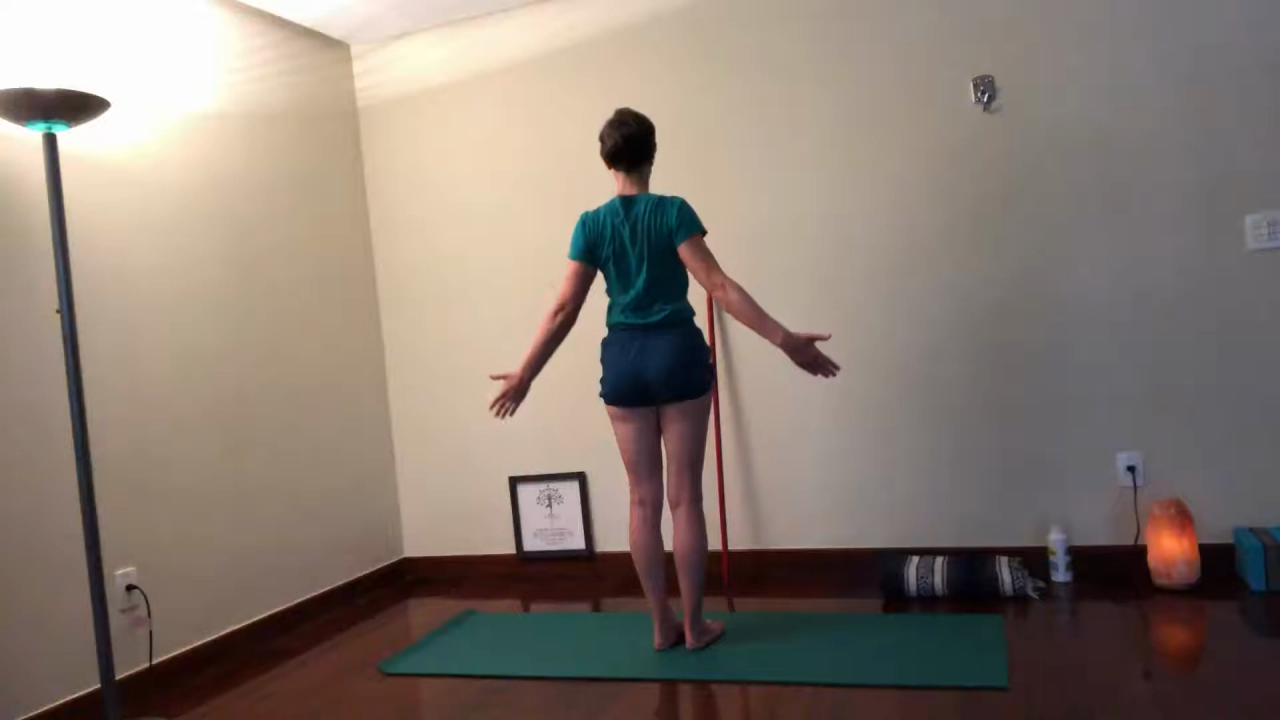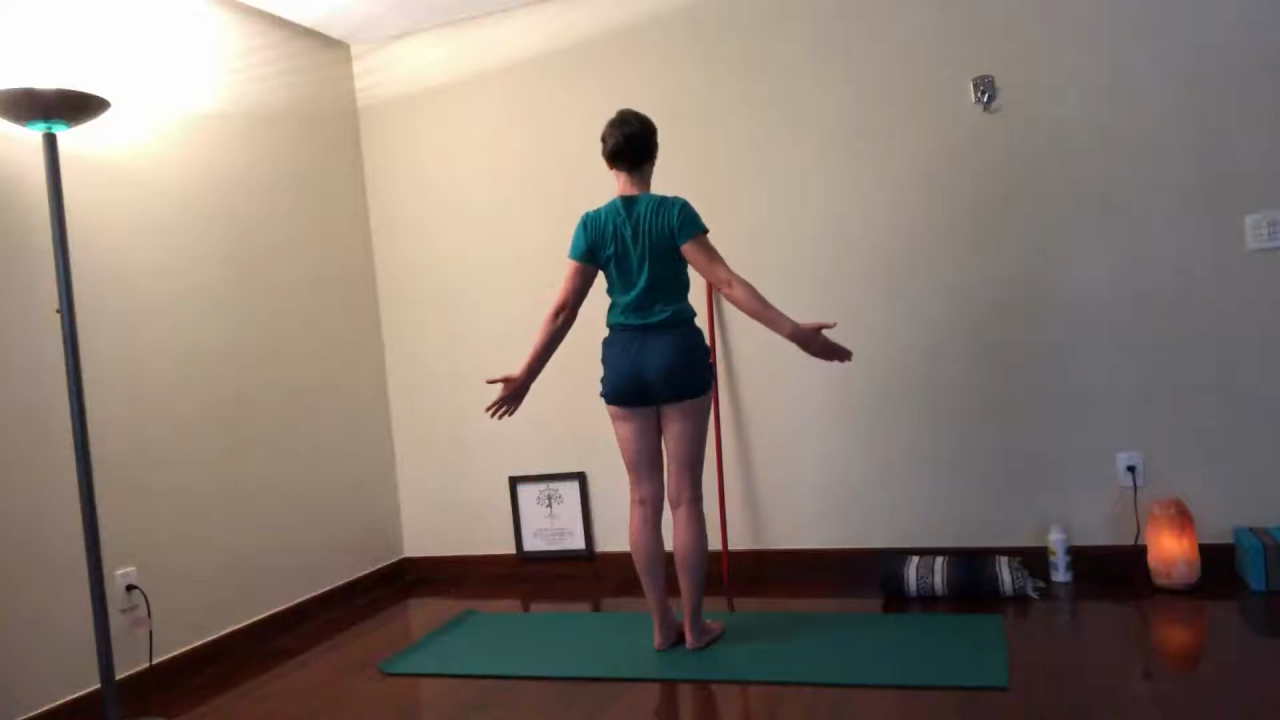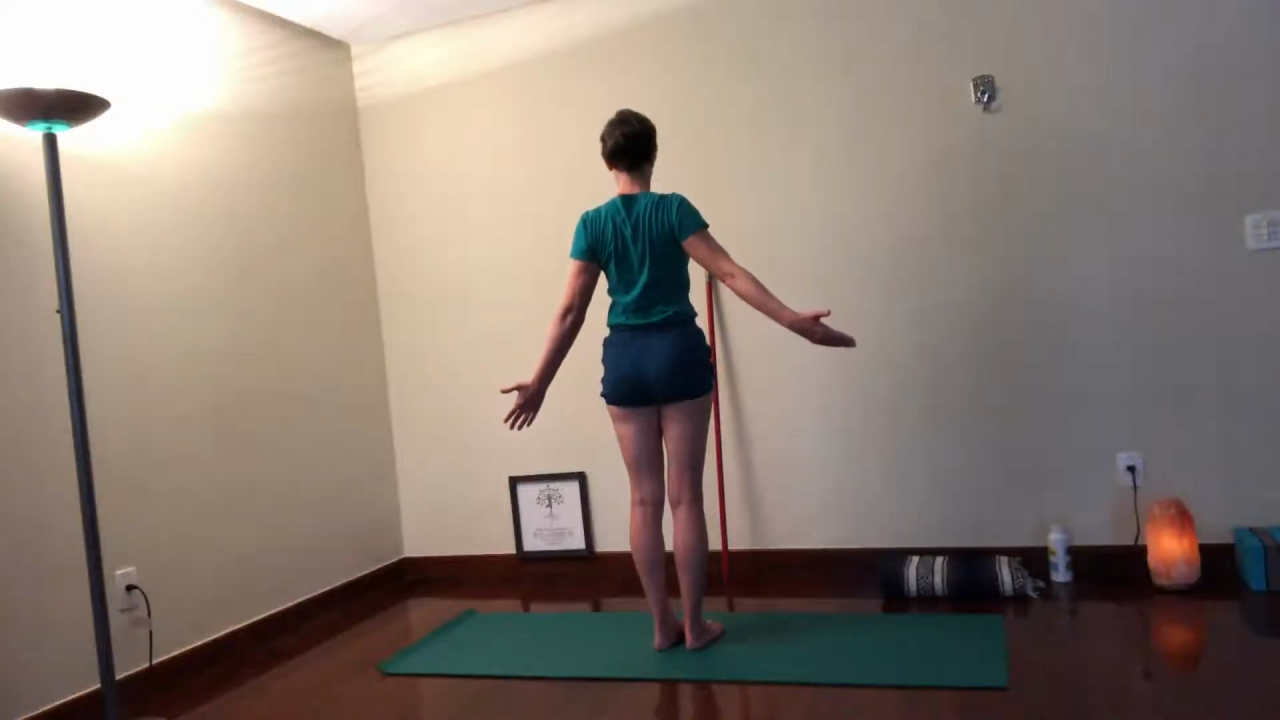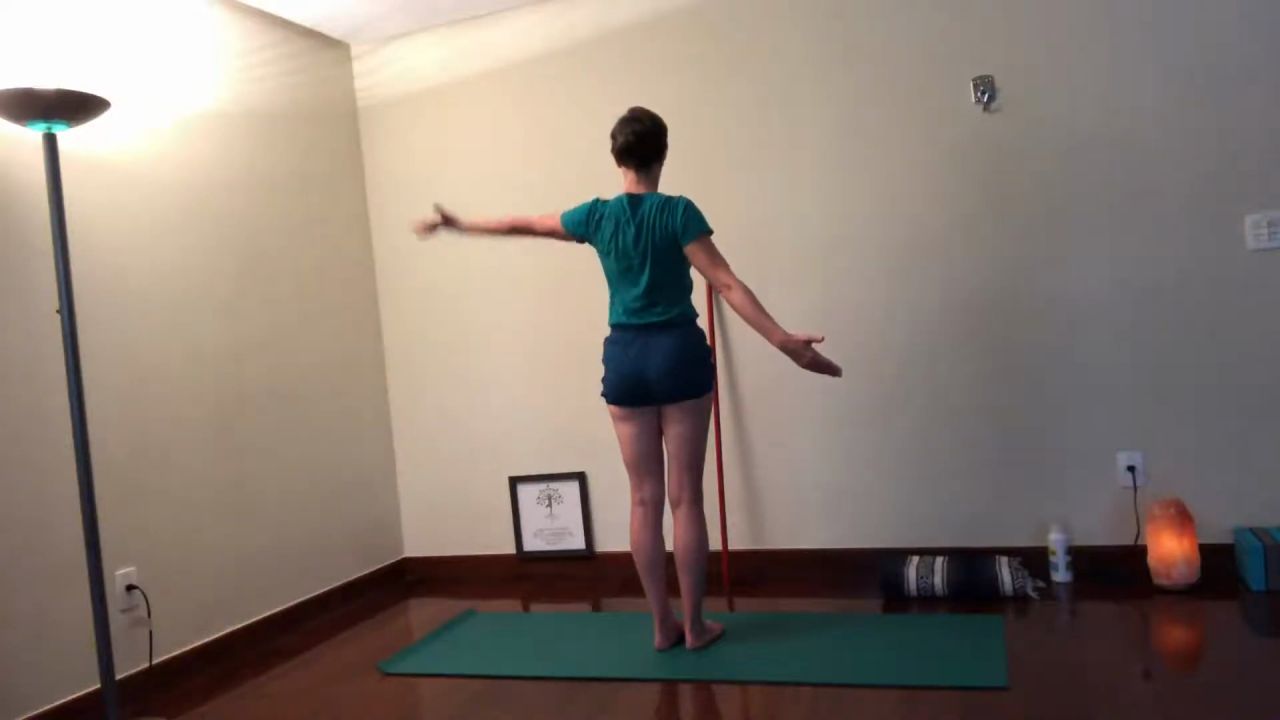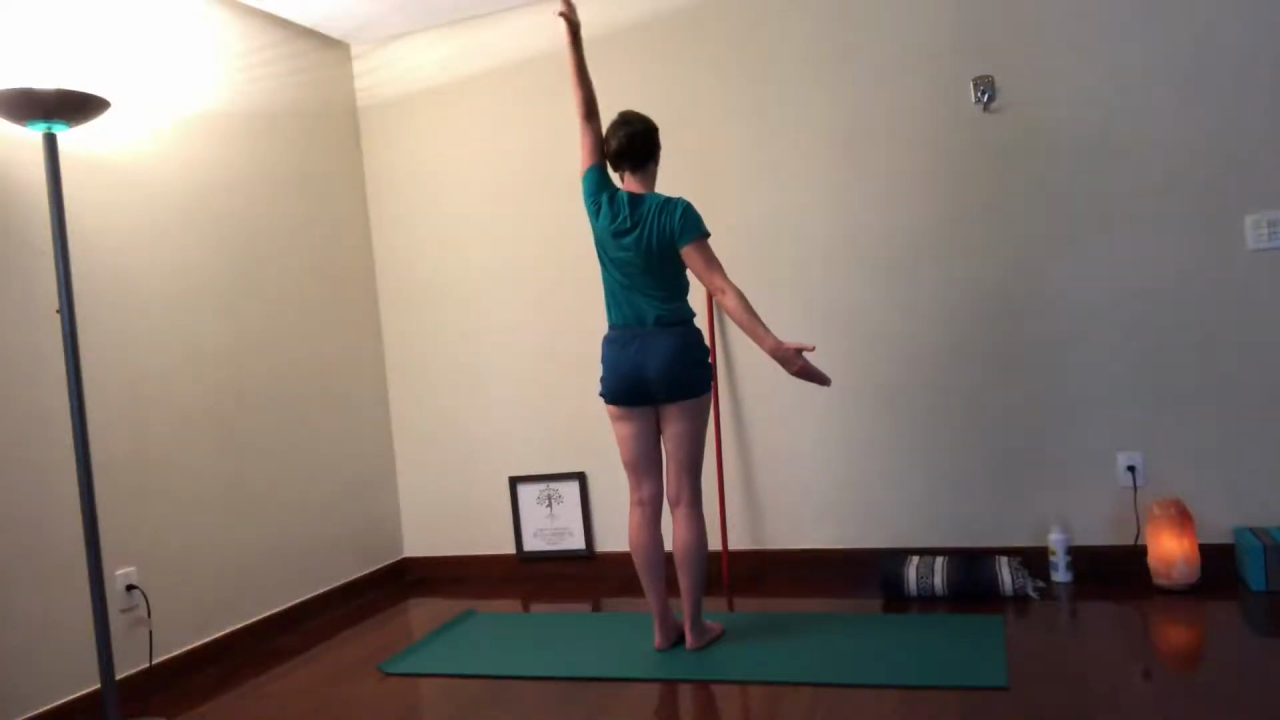
dt=1s
person 1, frame 1
left shoulder: (592, 224)
right shoulder: (673, 211)
left elbow: (564, 309)
right elbow: (718, 285)
left wrist: (525, 375)
right wrist: (784, 338)
left hip: (622, 360)
right hip: (677, 353)
left knee: (643, 498)
right knee: (685, 496)
left ankle: (662, 624)
right ankle: (694, 624)
person 1, frame 2
left shoulder: (592, 224)
right shoulder: (674, 212)
left elbow: (563, 310)
right elbow: (725, 282)
left wrist: (525, 377)
right wrist: (793, 330)
left hip: (623, 360)
right hip: (677, 352)
left knee: (643, 498)
right knee: (685, 495)
left ankle: (662, 625)
right ankle: (694, 625)
person 1, frame 3
left shoulder: (592, 223)
right shoulder: (673, 209)
left elbow: (571, 311)
right elbow: (729, 273)
left wrist: (539, 382)
right wrist: (795, 321)
left hip: (623, 358)
right hip: (677, 351)
left knee: (644, 498)
right knee: (685, 495)
left ankle: (662, 624)
right ankle: (694, 624)
person 1, frame 4
left shoulder: (597, 216)
right shoulder: (678, 212)
left elbow: (522, 226)
right elbow: (726, 284)
left wrist: (458, 223)
right wrist: (784, 341)
left hip: (623, 358)
right hip: (678, 352)
left knee: (644, 499)
right knee: (686, 497)
left ankle: (663, 625)
right ankle: (695, 624)
person 1, frame 5
left shoulder: (600, 204)
right shoulder: (675, 213)
left elbow: (587, 119)
right elbow: (721, 288)
right wrist: (776, 348)
left hip: (620, 359)
right hip: (675, 354)
left knee: (643, 499)
right knee: (685, 498)
left ankle: (662, 625)
right ankle: (694, 625)
